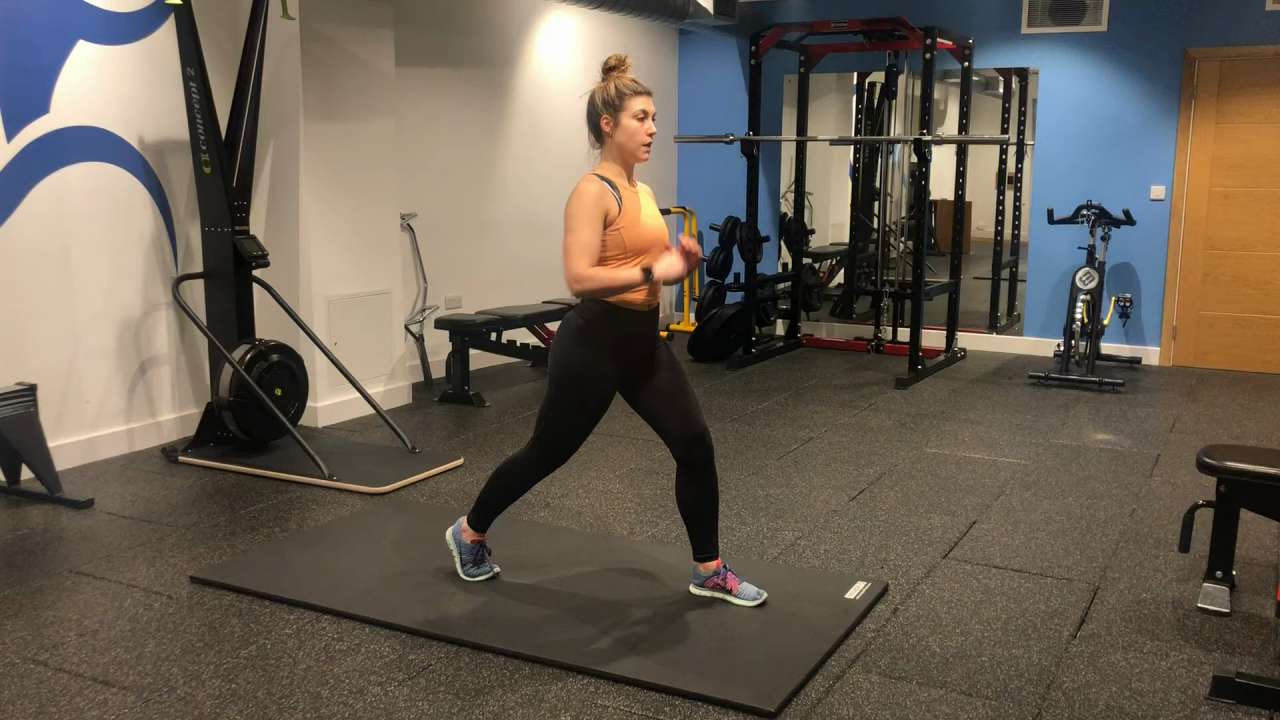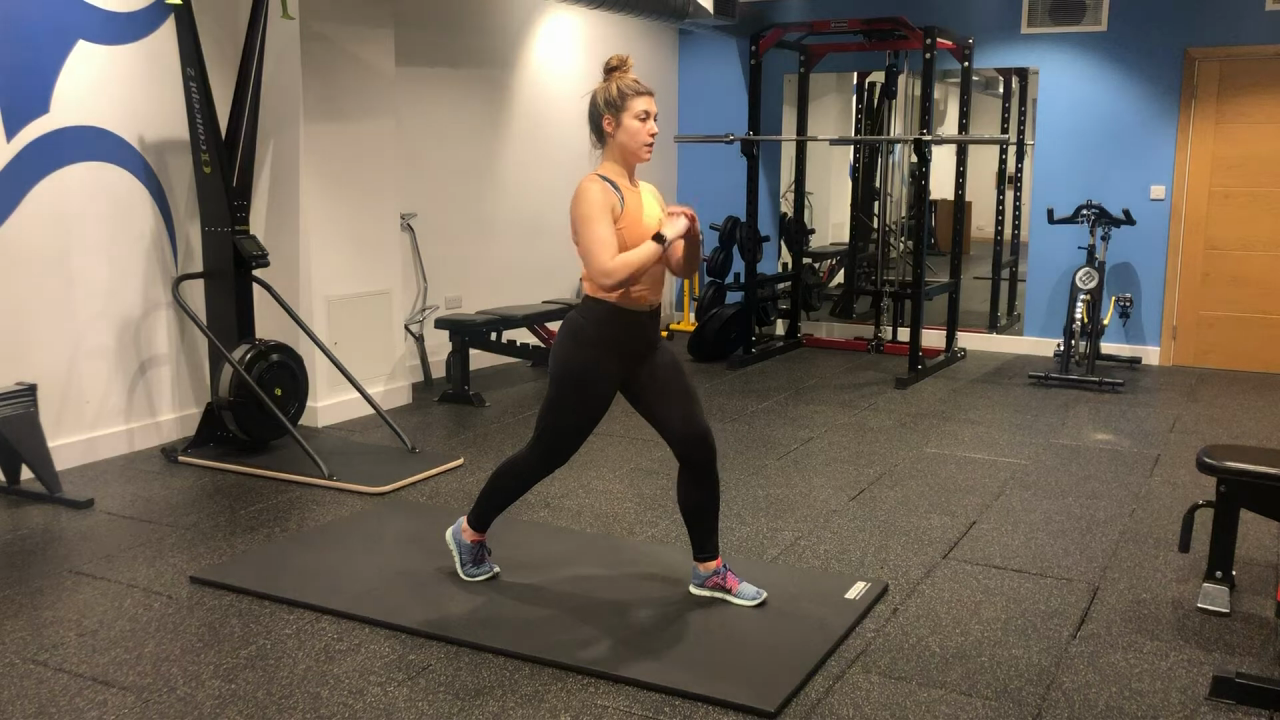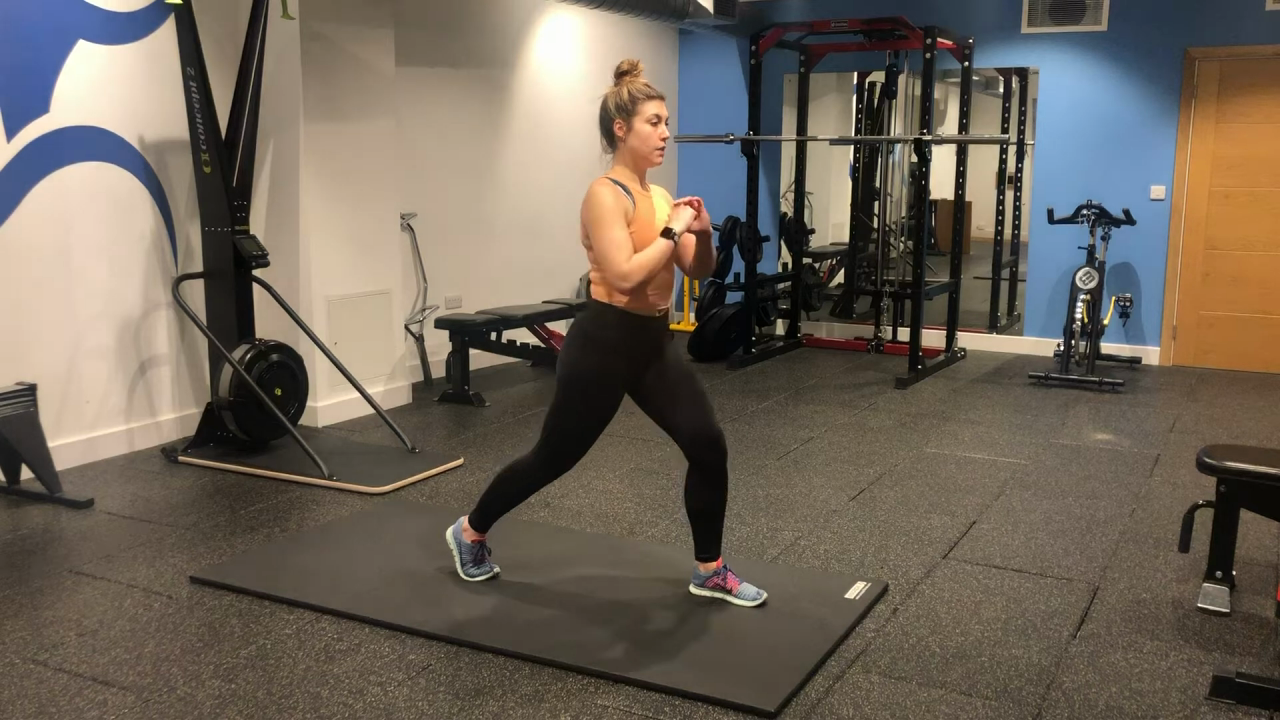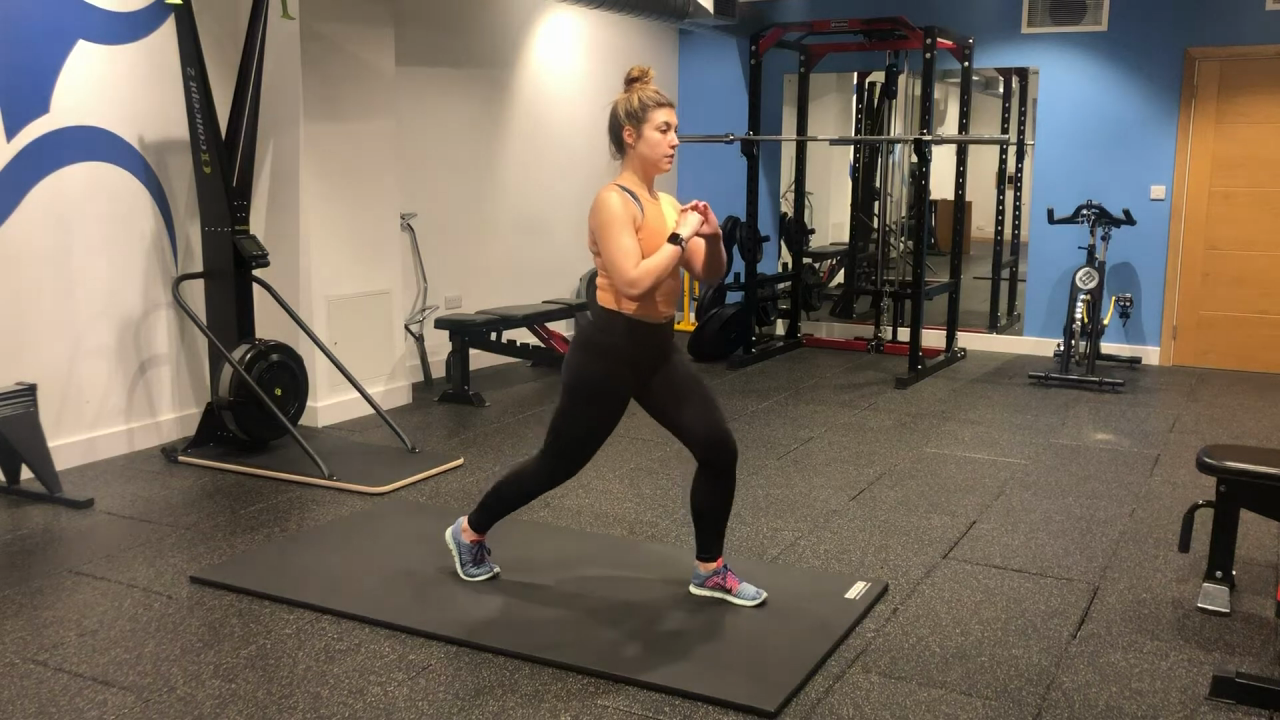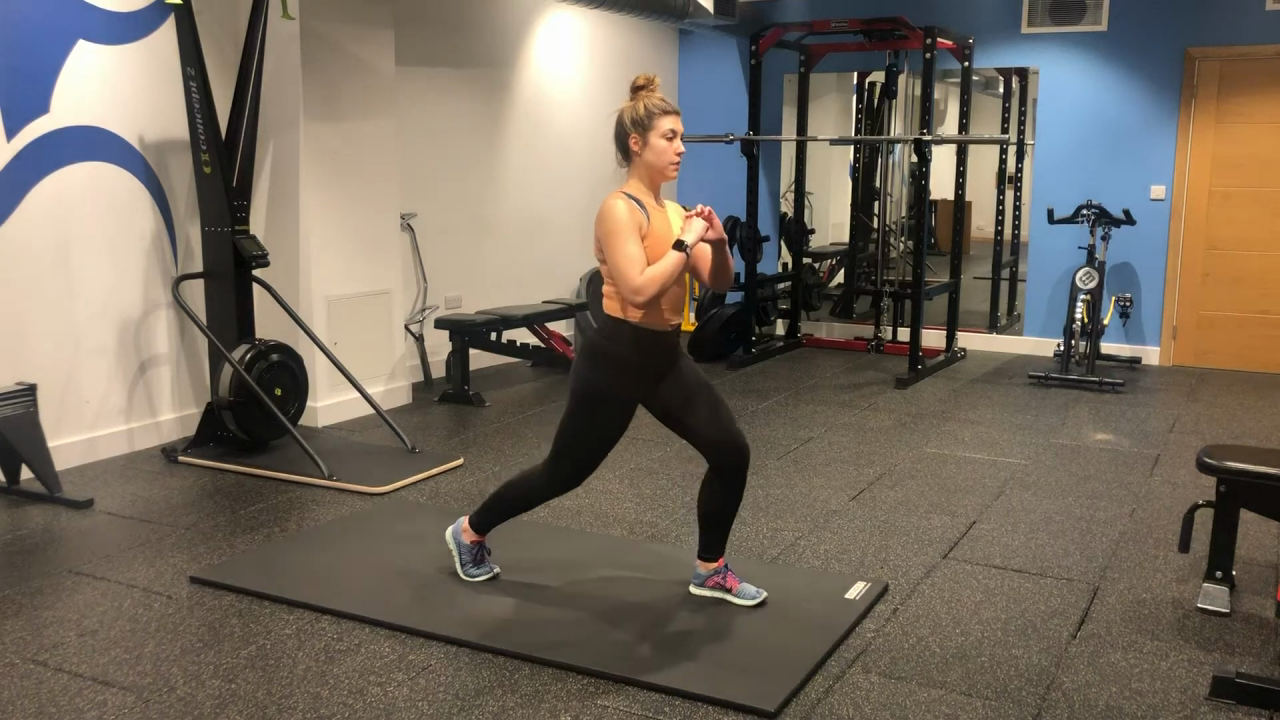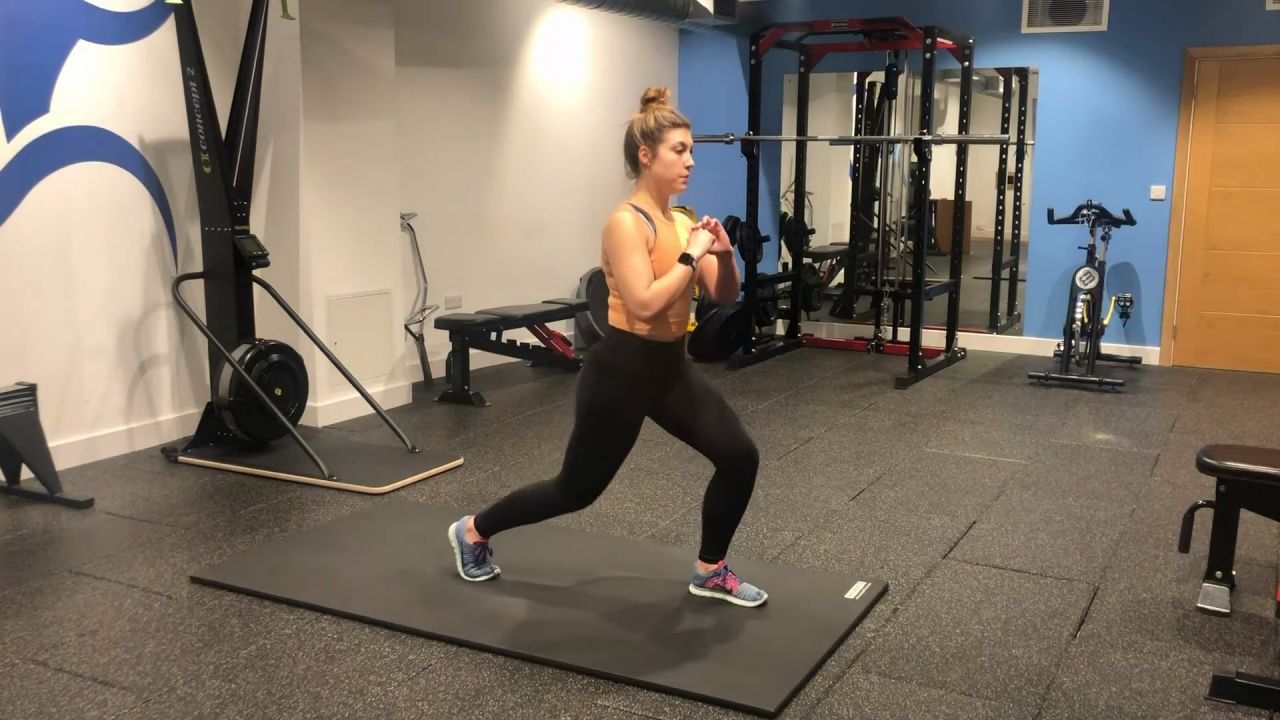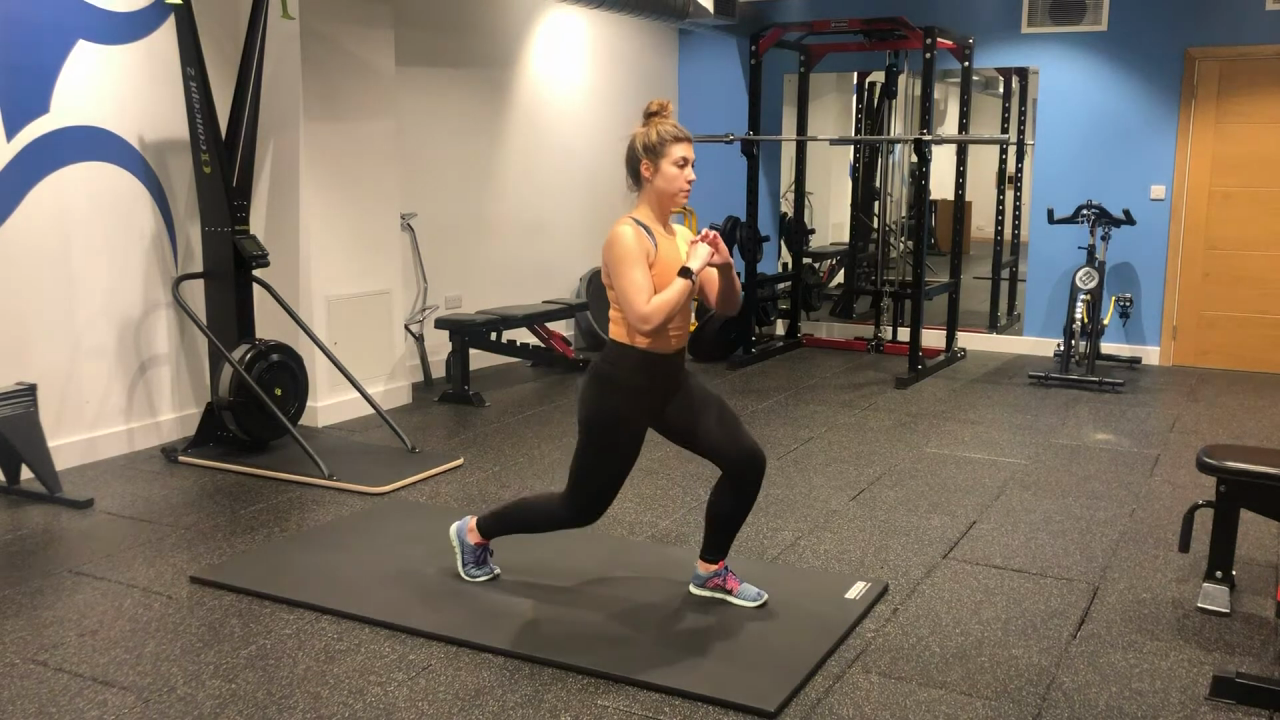
dt=0.2s
person 1, frame 1
left shoulder: (644, 193)
right shoulder: (592, 192)
right elbow: (579, 276)
left wrist: (682, 258)
right wrist: (653, 271)
left hip: (644, 339)
right hip: (593, 340)
left knee: (695, 446)
right knee: (547, 454)
left ankle: (709, 570)
right ankle: (470, 532)
person 1, frame 2
left shoulder: (648, 192)
right shoulder: (595, 191)
left elbow: (683, 269)
right elbow: (608, 272)
left wrist: (689, 235)
right wrist: (663, 235)
left hip: (645, 339)
right hip: (594, 339)
left knee: (697, 446)
right knee: (547, 453)
left ankle: (709, 570)
right ankle: (469, 532)
person 1, frame 3
left shoulder: (659, 195)
right shoulder: (605, 195)
left elbow: (700, 271)
right elbow: (625, 275)
left wrist: (702, 232)
right wrist: (672, 231)
left hip: (653, 343)
right hip: (603, 343)
left knee: (708, 447)
right knee: (553, 458)
left ankle: (709, 571)
right ankle: (470, 532)
person 1, frame 4
left shoulder: (667, 204)
right shoulder: (613, 202)
left elbow: (711, 277)
right elbow: (633, 282)
left wrist: (712, 237)
right wrist: (680, 236)
left hip: (659, 349)
right hip: (609, 349)
left knee: (719, 449)
right knee: (558, 464)
left ankle: (709, 571)
right ankle: (469, 531)
person 1, frame 5
left shoulder: (673, 211)
right shoulder: (619, 209)
left elbow: (719, 283)
right elbow: (638, 289)
left wrist: (717, 243)
right wrist: (686, 243)
left hip: (665, 356)
right hip: (615, 358)
left knee: (731, 452)
right knee: (564, 472)
left ankle: (710, 570)
right ankle: (469, 532)
person 1, frame 6
left shoulder: (680, 222)
right shoulder: (627, 222)
left elbow: (726, 296)
right elbow: (645, 304)
left wrist: (723, 253)
right wrist: (691, 256)
left hip: (670, 367)
right hip: (621, 369)
left knee: (740, 457)
right knee: (577, 488)
left ankle: (710, 572)
right ankle: (473, 531)
person 1, frame 7
left shoulder: (681, 235)
right shoulder: (627, 236)
left elbow: (728, 307)
right elbow: (645, 318)
left wrist: (723, 266)
right wrist: (691, 269)
left hip: (671, 378)
right hip: (623, 381)
left knee: (747, 461)
right knee: (583, 505)
left ankle: (710, 572)
right ankle: (475, 532)
